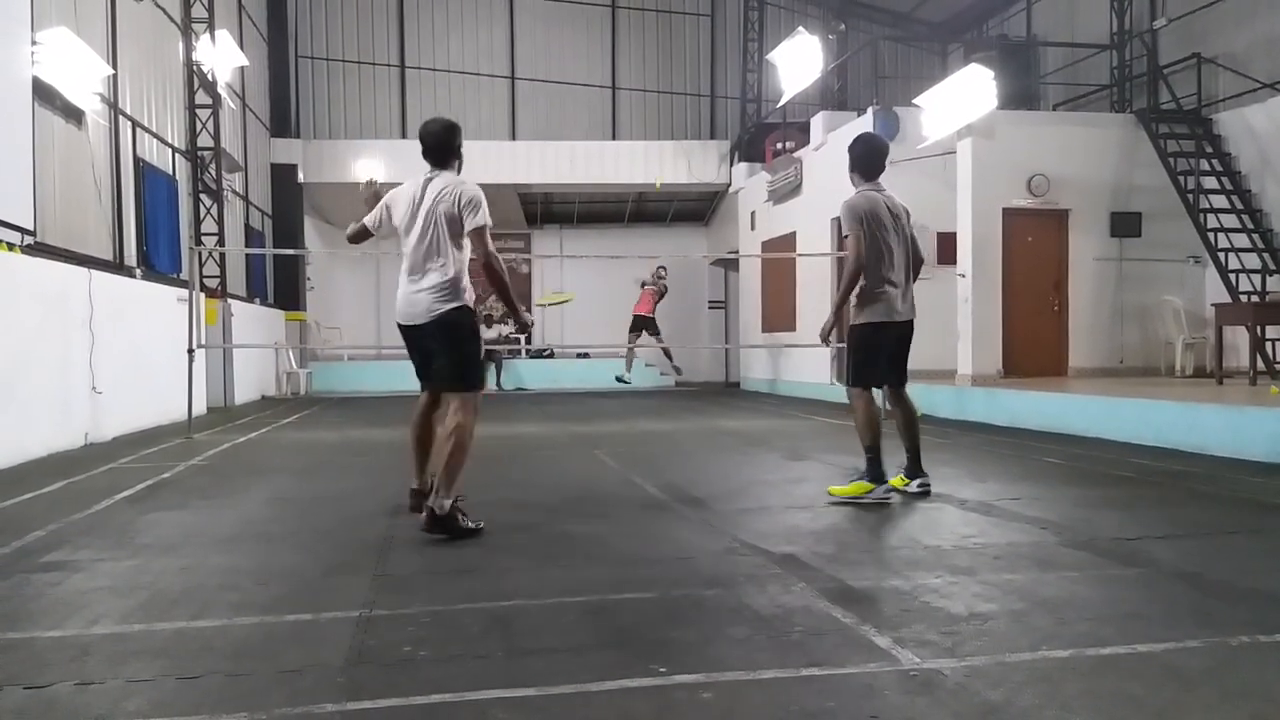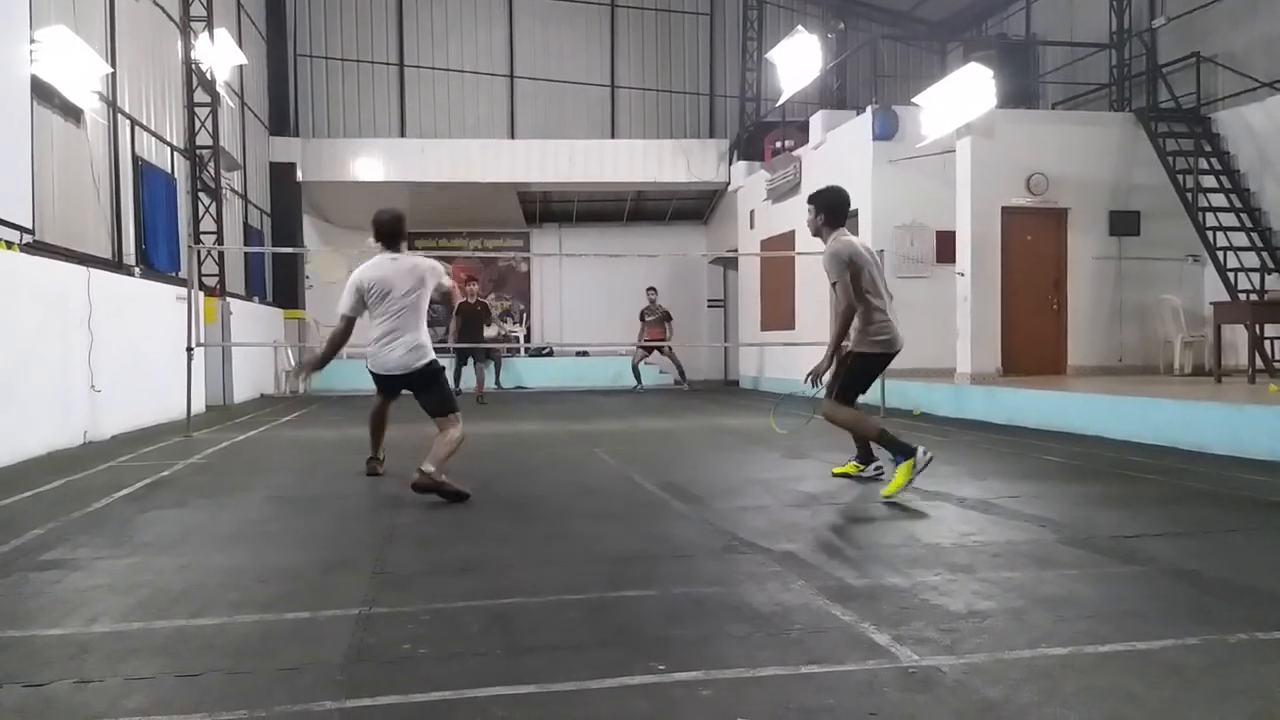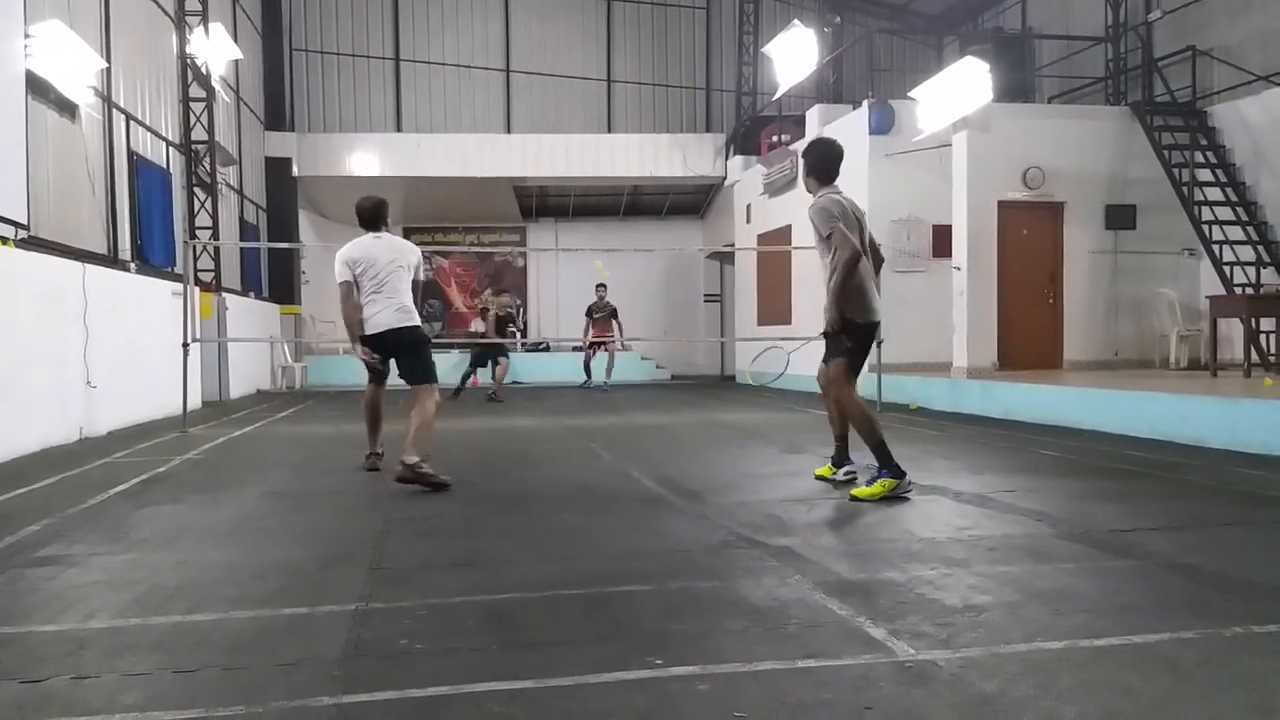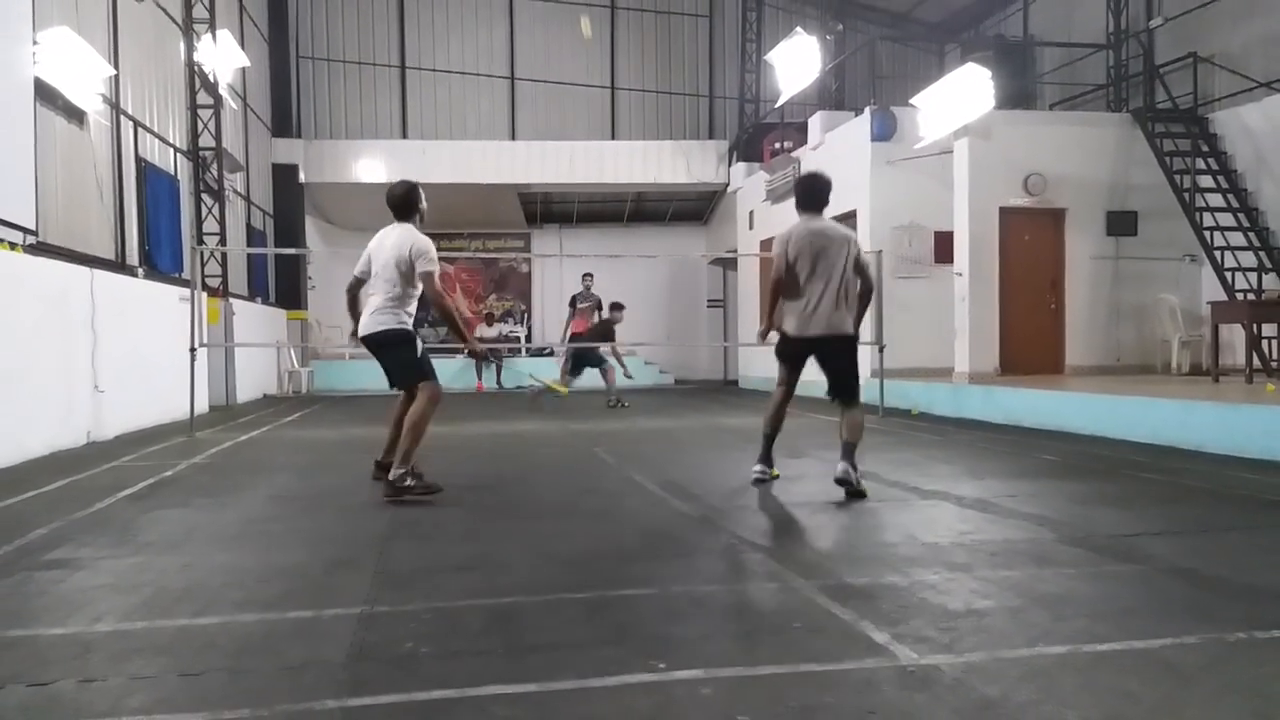
dt=0.5s
person 1, frame 1
left shoulder: (855, 205)
right shoulder: (898, 206)
left elbow: (856, 263)
right elbow: (916, 260)
left wrist: (834, 314)
left hip: (872, 312)
right hip: (902, 313)
left knee: (859, 390)
right knee: (895, 391)
left ankle: (874, 477)
right ankle: (914, 473)
person 1, frame 2
left shoulder: (835, 252)
right shoulder: (859, 245)
left elbow: (847, 306)
left wrist: (829, 357)
left hip: (872, 341)
right hip: (883, 337)
left knee: (833, 407)
right knee: (841, 394)
left ankle: (907, 453)
right ankle: (866, 459)
person 1, frame 3
left shoulder: (821, 206)
right shoulder: (850, 205)
left elbow: (850, 252)
right elbow: (876, 256)
left wrist: (834, 305)
left hip: (851, 313)
right hip: (864, 311)
left knee: (842, 390)
right knee: (827, 380)
left ankle: (892, 472)
right ankle: (840, 460)
person 1, frame 4
left shoulder: (788, 237)
right shoulder: (846, 236)
left elbow: (777, 278)
right elbow: (867, 284)
left wrist: (768, 321)
right wrist: (855, 324)
left hip: (797, 328)
right hip: (839, 331)
left knee: (783, 392)
right knee: (850, 404)
left ankle: (764, 461)
right ankle: (847, 461)
person 2, frame 1
left shoulder: (399, 195)
right shoulder: (465, 192)
left elbow: (354, 236)
right elbow: (487, 258)
left wrist: (372, 206)
right wrist: (517, 312)
left hip: (409, 311)
right hip: (448, 309)
left knee: (432, 394)
right knee: (463, 403)
left ankle: (420, 487)
right ankle: (441, 504)
person 2, frame 2
left shoulder: (362, 275)
right shoulder: (427, 267)
left elbow: (342, 331)
right elbow: (448, 292)
left wrist: (318, 362)
left hip: (379, 361)
right hip: (419, 361)
left knee: (384, 398)
right knee: (453, 428)
left ankle: (375, 459)
right ankle: (429, 471)
person 2, frame 3
left shoulder: (347, 253)
right shoulder: (409, 249)
left elbow: (348, 300)
left wrist: (358, 345)
left hip: (371, 330)
right hip: (407, 326)
left knee: (375, 385)
right knee: (427, 394)
left ankle: (374, 453)
right ankle: (412, 461)
person 2, frame 4
left shoulder: (379, 239)
right shoulder: (419, 242)
left elbow: (352, 288)
right elbow: (435, 296)
left wrist: (357, 323)
right wrist: (467, 339)
left hip: (372, 328)
right hip: (391, 328)
left knee: (413, 392)
right knee: (430, 392)
left ankle: (387, 462)
right ankle: (399, 475)
